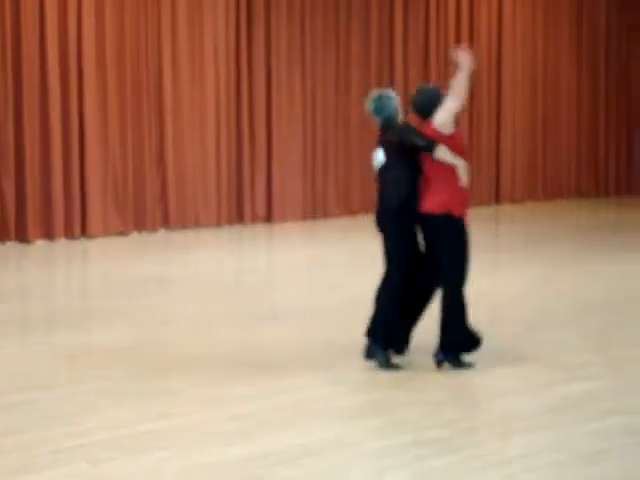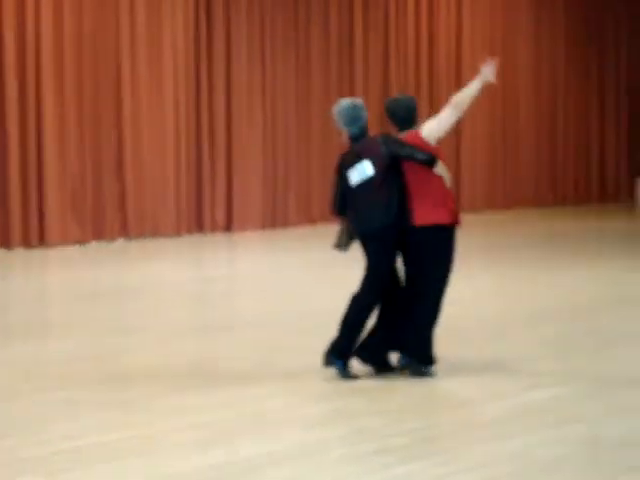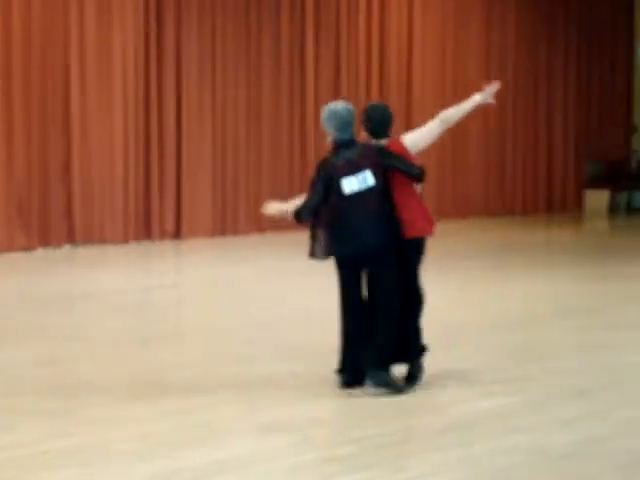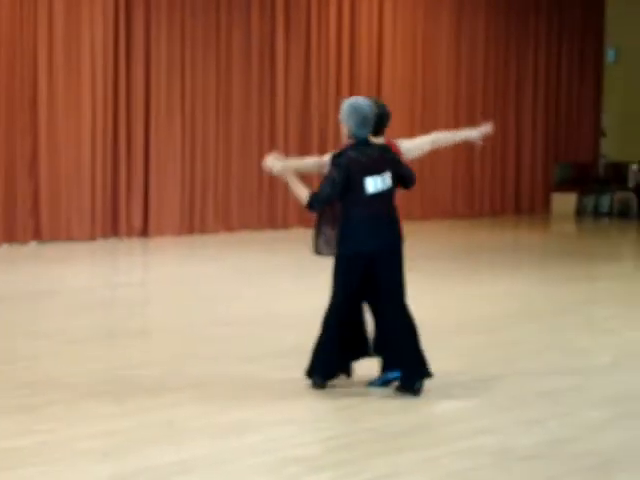
dt=0.2s
person 1, frame 1
left shoulder: (434, 134)
right shoulder: (441, 126)
right elbow: (456, 99)
left hip: (436, 210)
right hip: (445, 211)
left knee: (435, 277)
right knee: (453, 279)
right ankle: (451, 348)
person 1, frame 2
right shoulder: (423, 136)
right elbow: (455, 108)
right wrist: (480, 79)
left hip: (410, 223)
right hip: (436, 221)
left knee: (416, 288)
right knee: (431, 290)
left ankle: (394, 348)
right ankle: (416, 356)
person 1, frame 3
right shoulder: (404, 146)
right elbow: (443, 121)
left wrist: (289, 206)
right wrist: (479, 98)
right hip: (414, 231)
right knee: (409, 292)
right ankle: (410, 355)
person 1, frame 4
right shoulder: (397, 150)
left elbow: (319, 163)
right elbow: (435, 139)
left wrist: (284, 164)
right wrist: (471, 132)
right knee: (379, 297)
left ankle: (346, 359)
right ankle: (393, 364)
person 2, frame 1
left shoulder: (386, 141)
right shoulder: (401, 133)
right elbow: (426, 144)
right wrist: (458, 163)
left hip: (395, 215)
right hip: (397, 217)
left knee: (410, 272)
right knee: (399, 274)
left ankle: (384, 338)
right ankle: (379, 342)
person 2, frame 2
left shoulder: (344, 160)
right shoulder: (383, 144)
left elbow: (339, 207)
right elbow: (423, 157)
right wrist: (442, 172)
left hip: (367, 228)
right hip: (385, 227)
left knee: (385, 285)
right knee: (373, 288)
right ankle: (338, 353)
person 2, frame 3
left shoulder: (326, 167)
right shoulder: (374, 153)
left elbow: (308, 213)
right elbow: (416, 173)
left wrist: (289, 212)
right wrist: (412, 181)
left hip: (347, 244)
right hip: (380, 240)
left knee: (352, 303)
right knee: (387, 301)
left ankle: (353, 371)
right ankle: (377, 366)
person 2, frame 4
left shoulder: (342, 160)
right shoulder: (383, 154)
left elbow: (316, 202)
right elbow: (408, 180)
left wrist: (289, 178)
left hip: (353, 244)
right hip: (386, 240)
left knee: (341, 303)
right knee: (392, 304)
left ankle: (322, 370)
right ankle: (413, 374)
